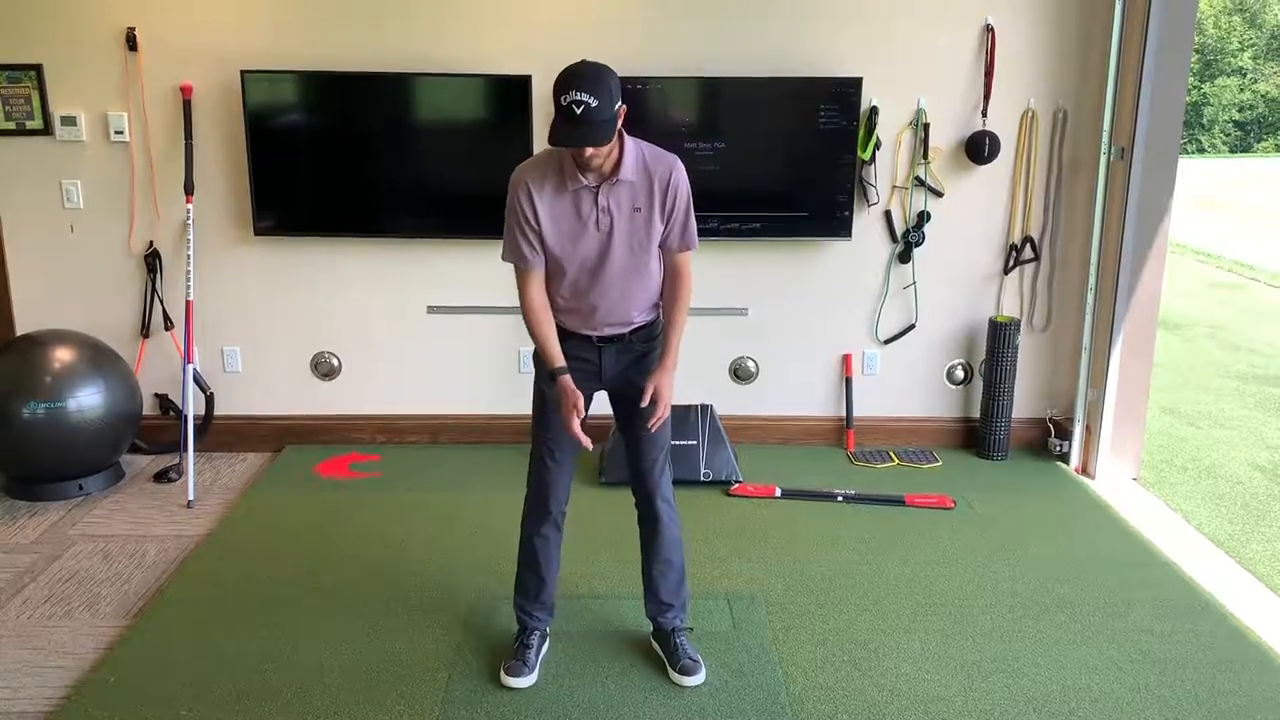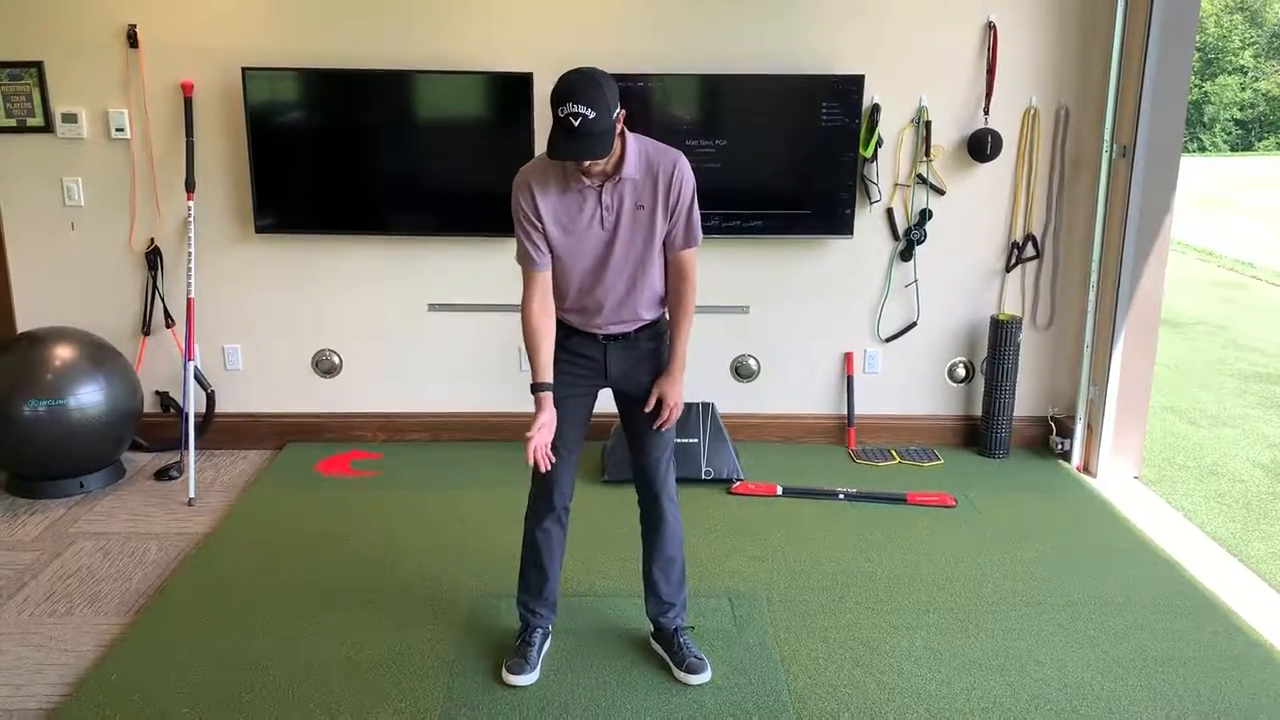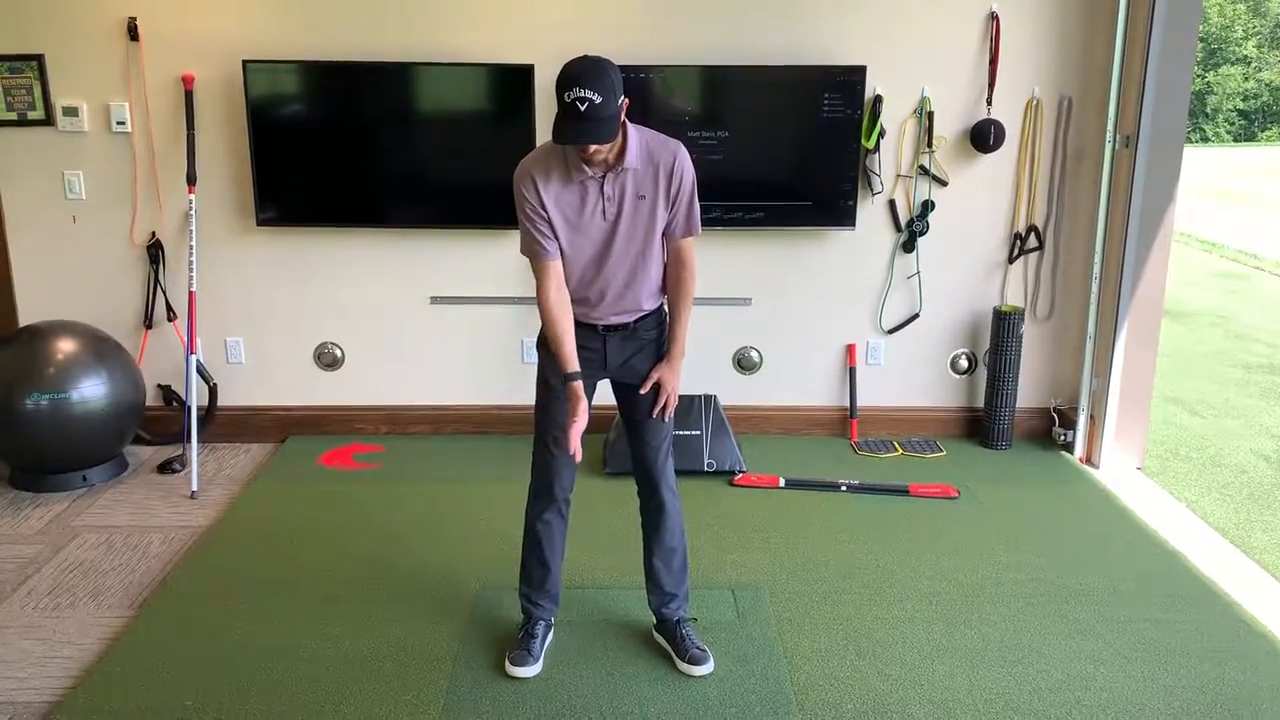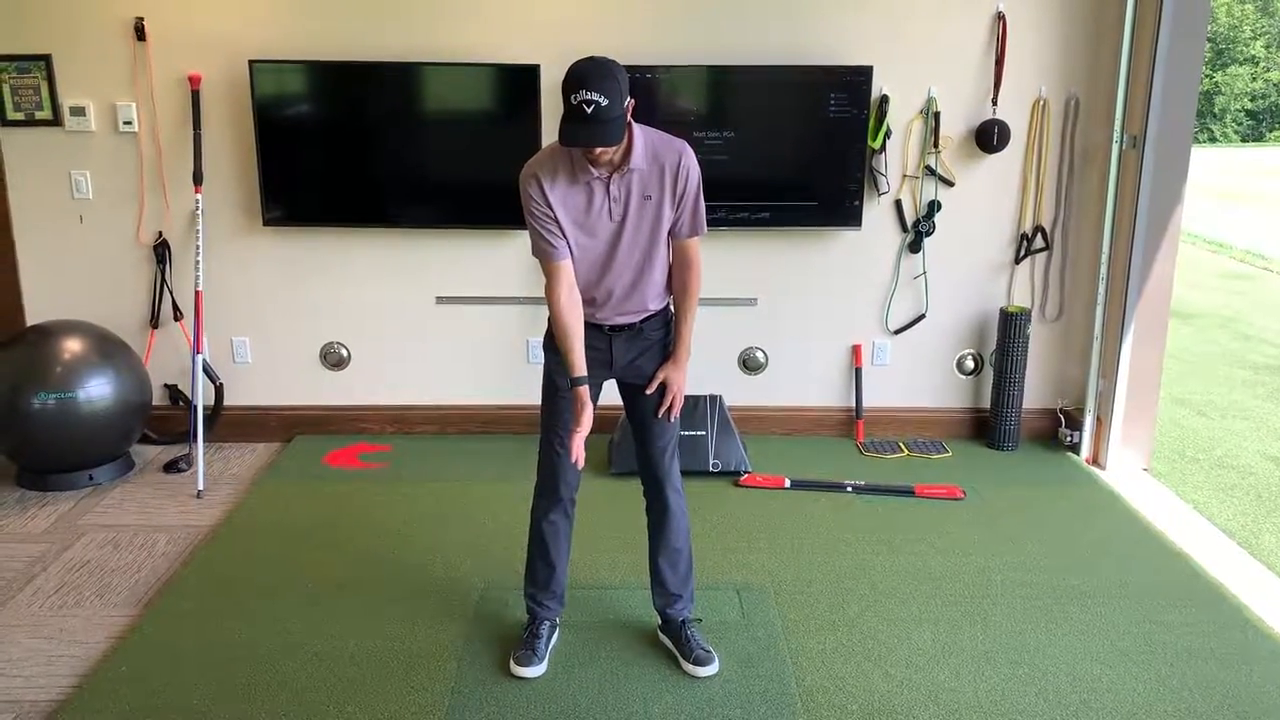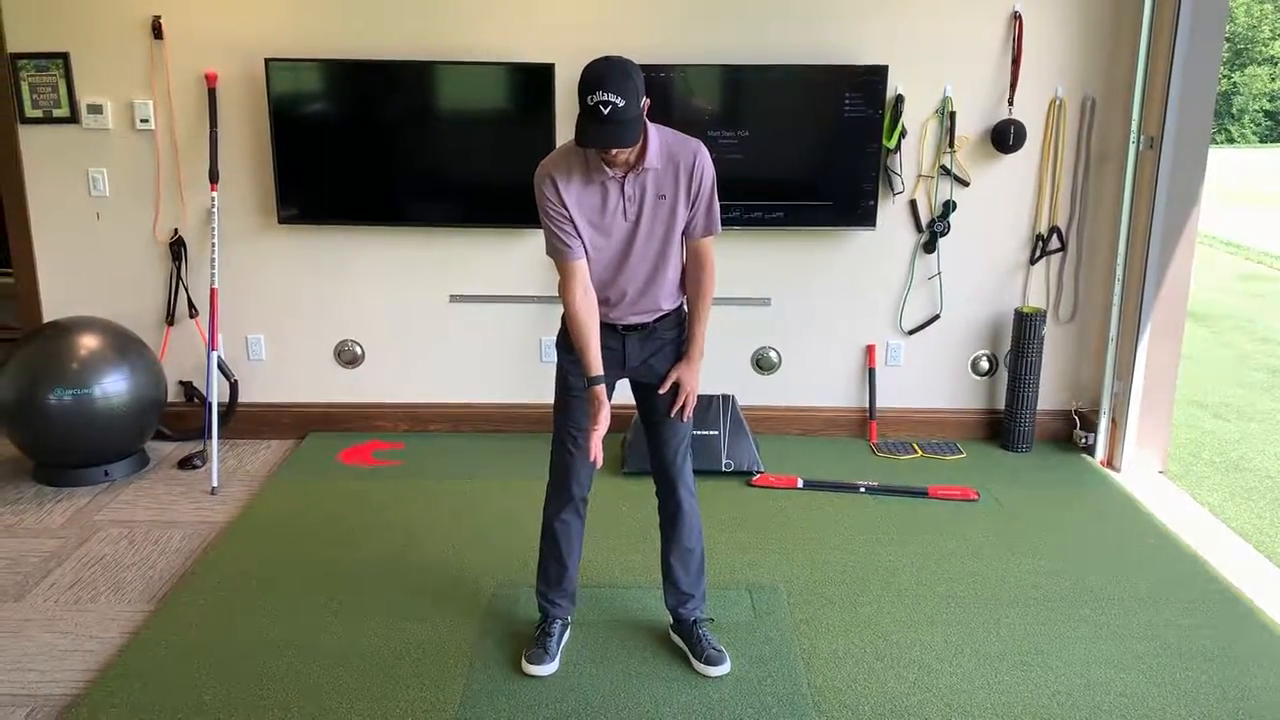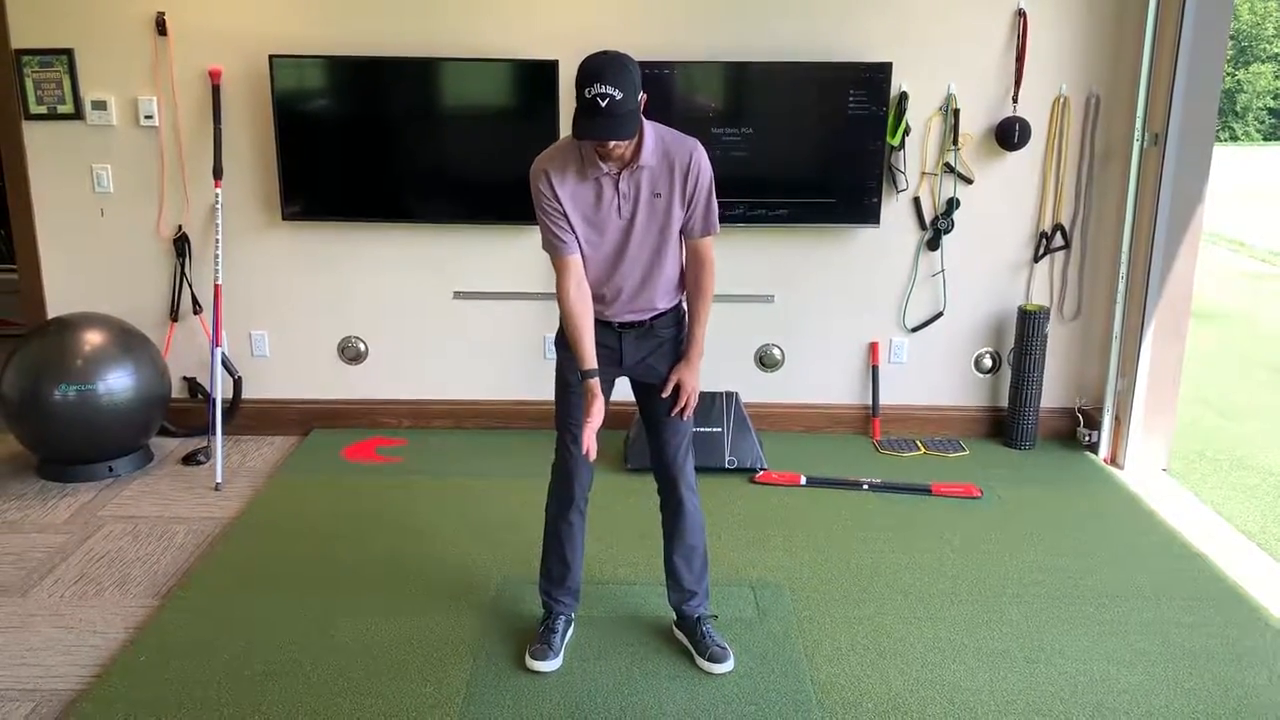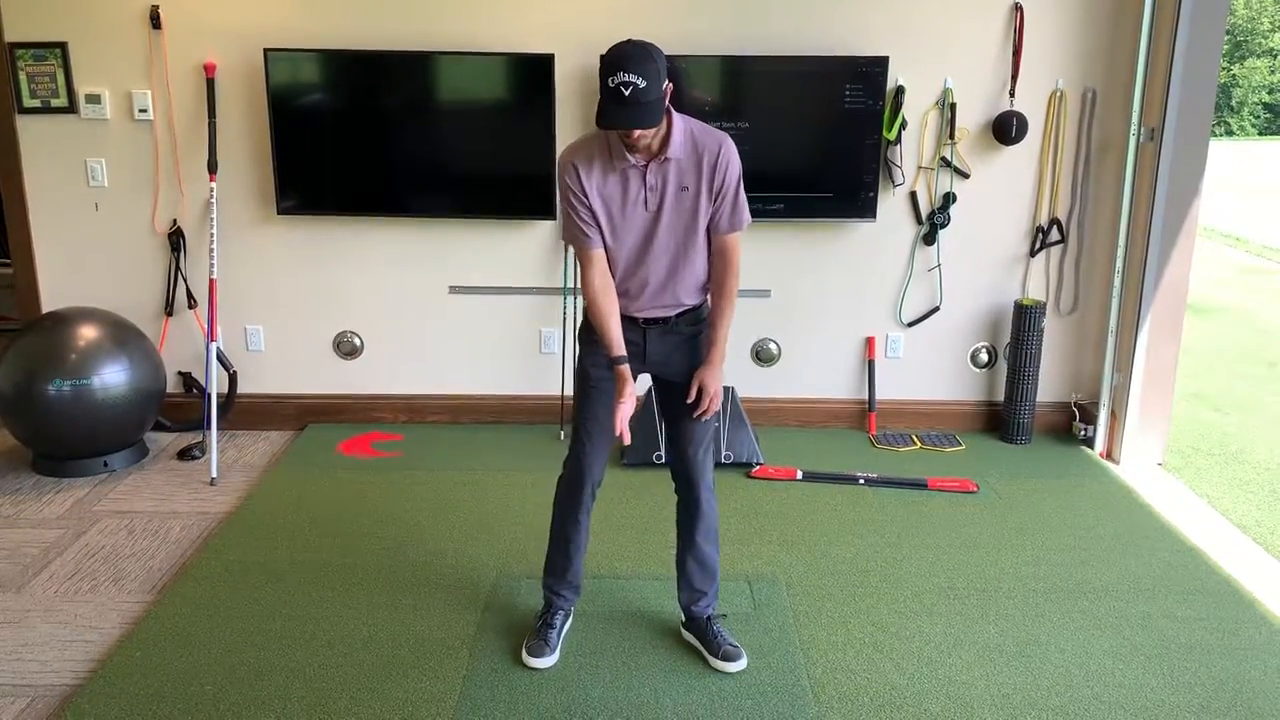
dt=0.7s
person 1, frame 1
left shoulder: (665, 173)
right shoulder: (530, 182)
left elbow: (679, 271)
right elbow: (531, 287)
left wrist: (667, 366)
right wrist: (561, 379)
left hip: (639, 348)
right hip: (566, 350)
left knee: (655, 493)
right knee: (546, 497)
left ankle: (669, 625)
right ankle: (532, 628)
person 1, frame 2
left shoulder: (669, 170)
right shoulder: (532, 184)
left elbow: (682, 273)
right elbow: (538, 291)
left wrist: (676, 369)
right wrist: (543, 395)
left hip: (644, 344)
right hip: (570, 346)
left knee: (659, 491)
right knee: (549, 493)
left ankle: (668, 625)
right ankle: (534, 626)
person 1, frame 3
left shoulder: (669, 160)
right shoulder: (534, 175)
left elbow: (681, 261)
right elbow: (551, 283)
left wrist: (675, 356)
right wrist: (574, 385)
left hip: (643, 335)
right hip: (570, 336)
left knee: (658, 482)
right knee: (550, 486)
left ankle: (671, 617)
right ankle: (537, 618)
person 1, frame 4
left shoulder: (675, 160)
right shoulder: (541, 177)
left elbow: (687, 260)
right elbow: (561, 284)
left wrist: (681, 356)
right wrist: (579, 387)
left hip: (650, 334)
right hip: (576, 336)
left knee: (664, 482)
right knee: (556, 485)
left ankle: (676, 617)
right ankle: (542, 619)
person 1, frame 5
left shoulder: (689, 159)
right shoulder: (556, 175)
left elbow: (700, 259)
right elbow: (576, 282)
left wrist: (695, 355)
right wrist: (595, 386)
left hip: (663, 334)
right hip: (589, 335)
left knee: (677, 482)
right knee: (567, 484)
left ankle: (687, 616)
right ankle: (554, 616)
person 1, frame 6
left shoulder: (685, 157)
right shoulder: (552, 171)
left elbow: (700, 259)
right elbow: (571, 278)
left wrist: (694, 354)
right wrist: (591, 383)
left hip: (661, 331)
right hip: (588, 333)
left knee: (678, 480)
right knee: (570, 480)
left ankle: (691, 612)
right ankle: (558, 613)
person 1, frame 7
left shoulder: (715, 151)
right shoulder: (579, 163)
left elbow: (727, 258)
right elbow: (595, 270)
left wrist: (715, 359)
right wrist: (622, 370)
left hip: (686, 329)
right hip: (609, 330)
left knee: (696, 479)
right knee: (582, 473)
left ankle: (700, 613)
right ankle: (557, 605)
